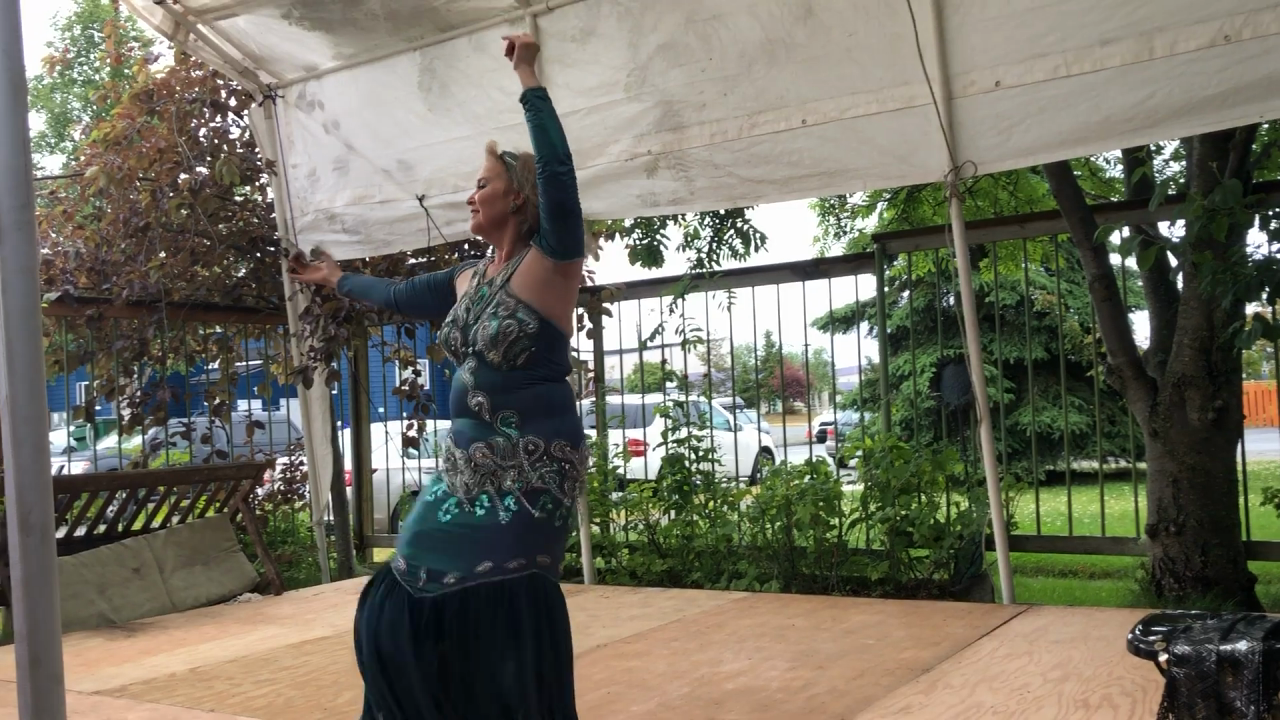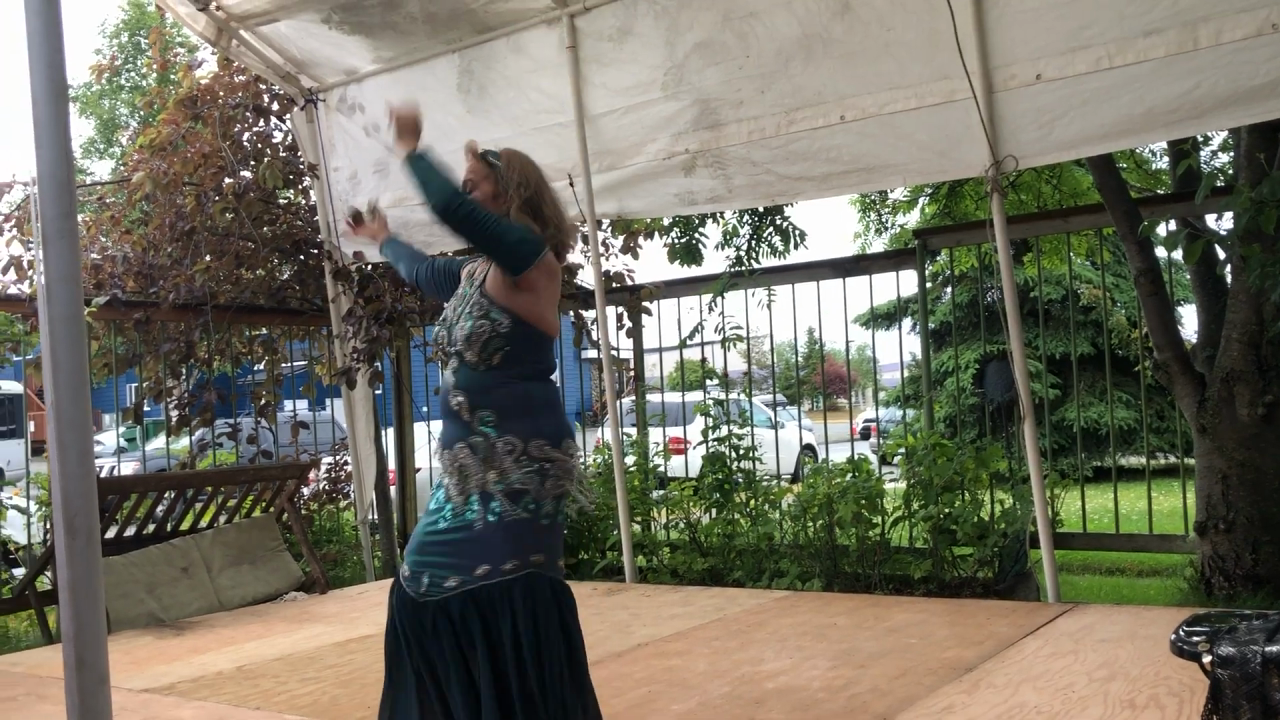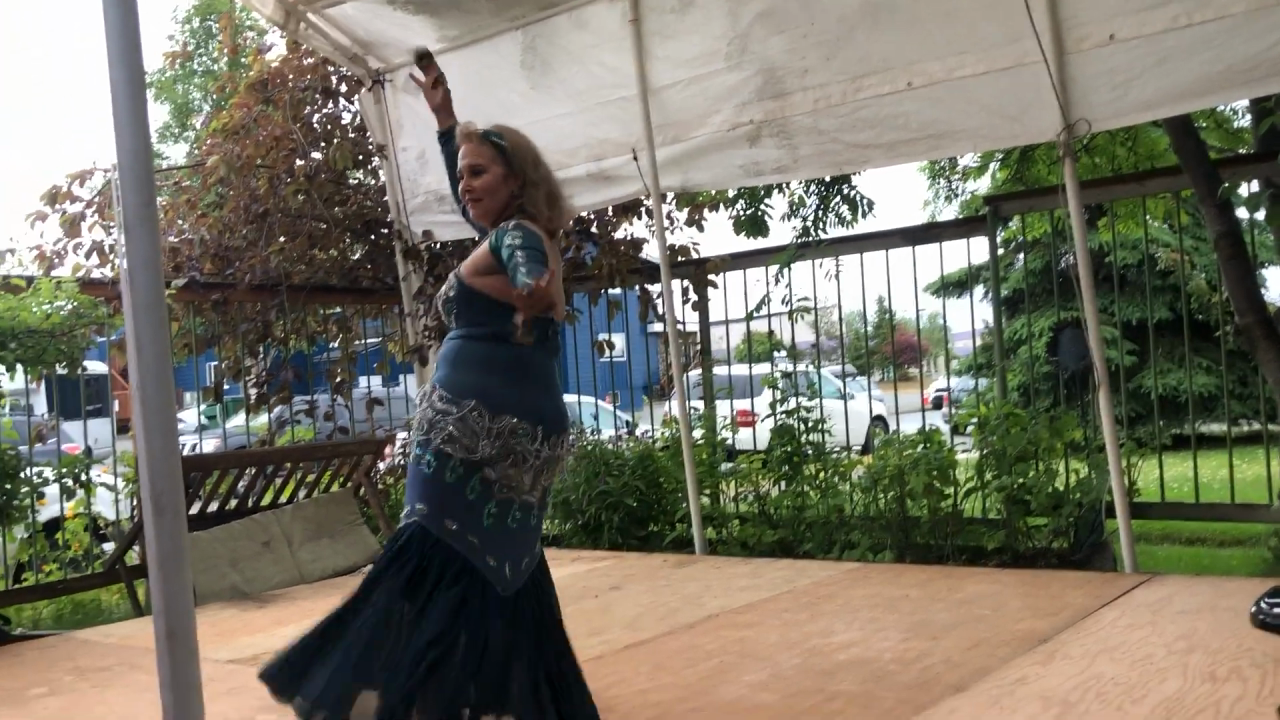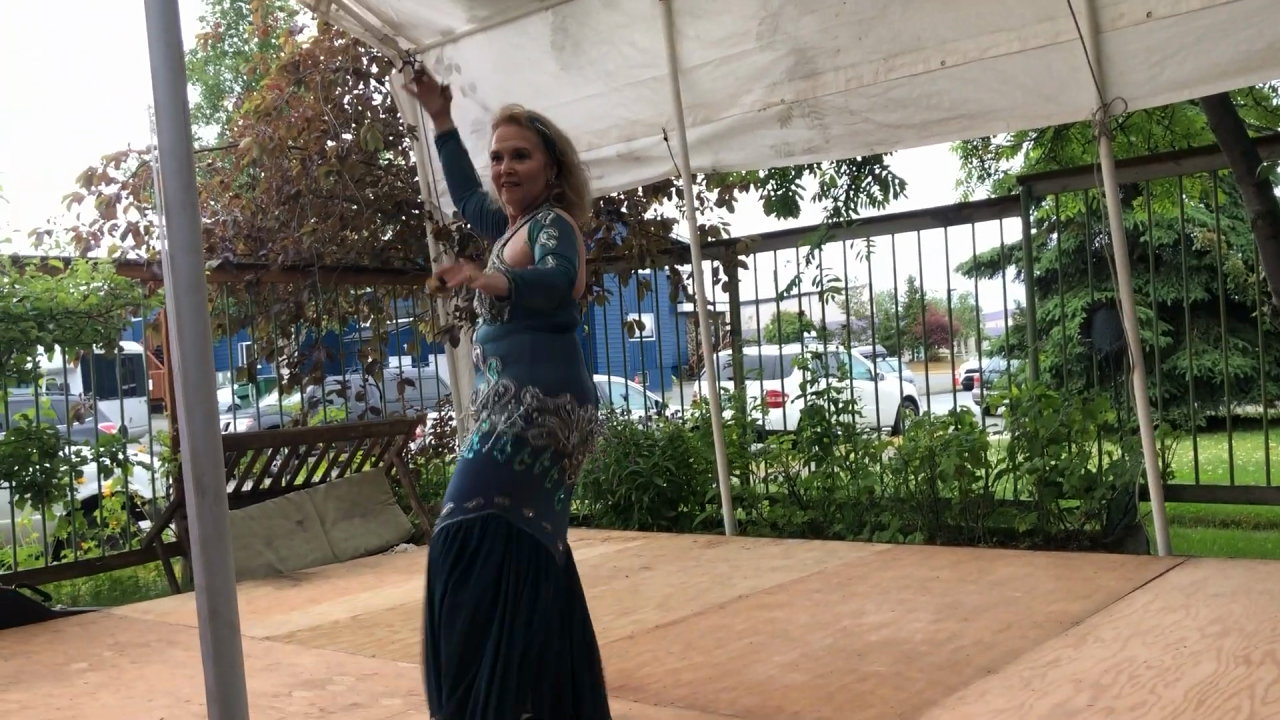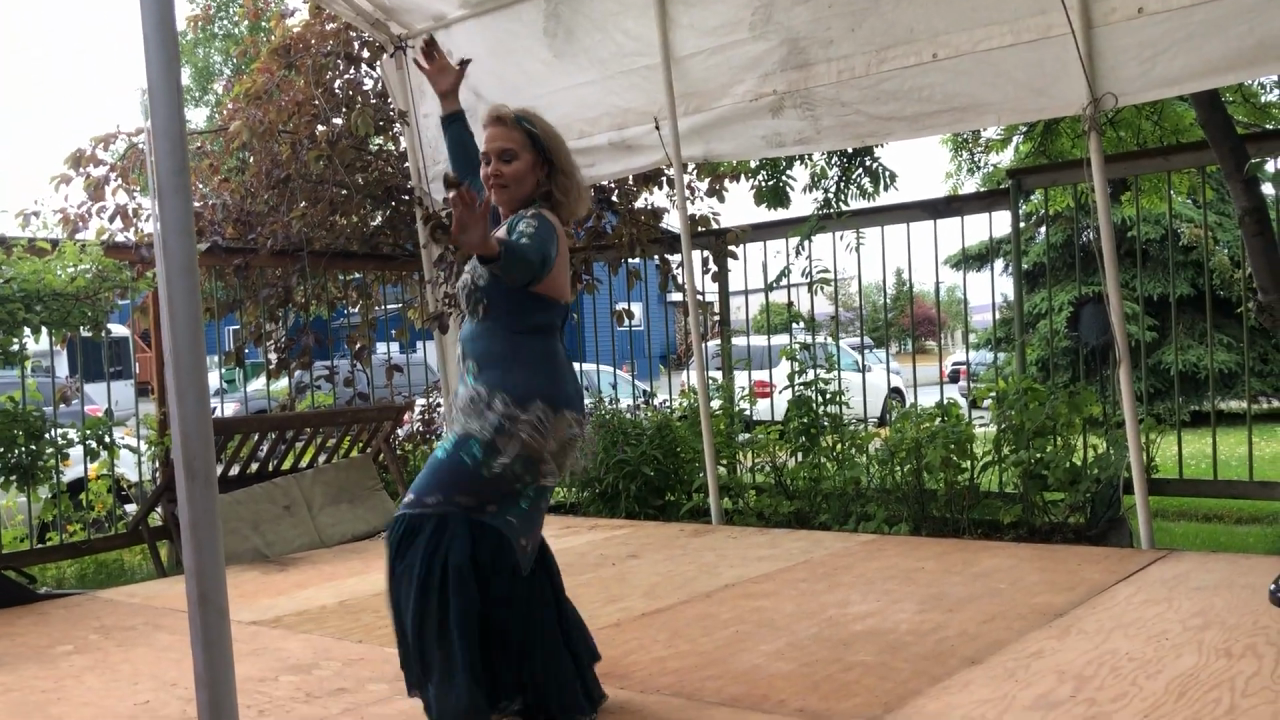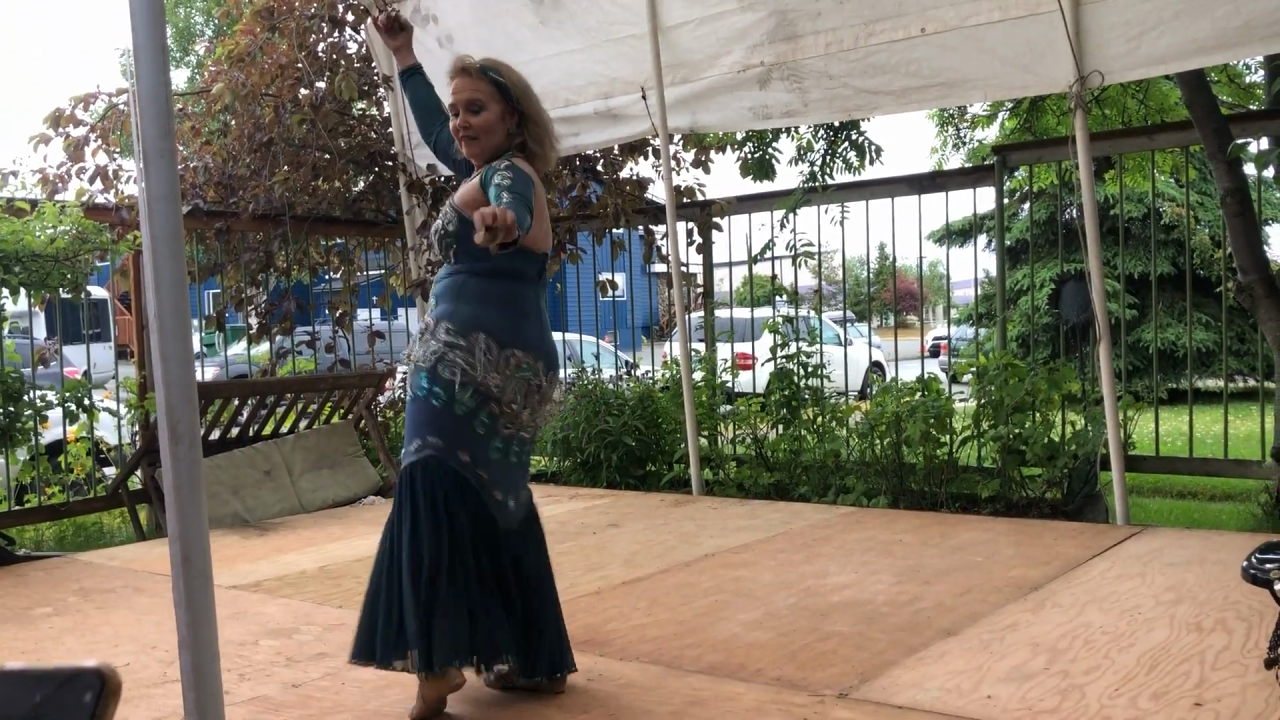
dt=0.7s
person 1, frame 1
left shoulder: (552, 262)
right shoulder: (469, 280)
left elbow: (558, 173)
right elbow: (400, 295)
left wrist: (529, 79)
right wrist: (337, 280)
left hip: (537, 469)
right hip: (469, 466)
left knee: (512, 605)
right knee: (408, 593)
person 1, frame 2
left shoulder: (528, 255)
right shoulder: (474, 272)
left elbow: (454, 207)
right elbow: (427, 273)
left wrist: (412, 149)
right wrist: (384, 239)
left hip: (521, 470)
right hip: (468, 469)
left knee: (517, 605)
right knee: (427, 594)
person 1, frame 3
left shoulder: (519, 237)
right shoulder: (515, 233)
left elbow: (527, 271)
right elbow: (468, 200)
left wrist: (531, 292)
right wrist: (442, 114)
left hip: (473, 420)
right hip: (529, 429)
left knee: (433, 562)
right knee: (509, 569)
person 1, frame 4
left shoulder: (554, 225)
right shoulder: (514, 224)
left elbow: (554, 282)
right elbow: (465, 196)
left wrist: (494, 280)
right wrist: (439, 118)
left hip: (525, 407)
right hip: (524, 411)
left knee: (475, 547)
right knee: (531, 559)
person 1, frame 5
left shoulder: (537, 225)
right shoulder: (523, 223)
left elbow: (522, 261)
right elbow: (468, 183)
left wrist: (483, 246)
right wrist: (446, 97)
left hip: (509, 416)
right hip: (530, 416)
left knee: (425, 537)
right knee: (501, 551)
person 1, frame 6
left shoulder: (509, 175)
right shoulder: (491, 171)
left elbow: (512, 210)
right elbow: (435, 134)
left wrist: (501, 224)
right wrist: (403, 57)
left hip: (468, 360)
right hip: (519, 365)
left knee: (434, 499)
right knee: (496, 506)
left ankle: (440, 662)
right ankle: (537, 660)
